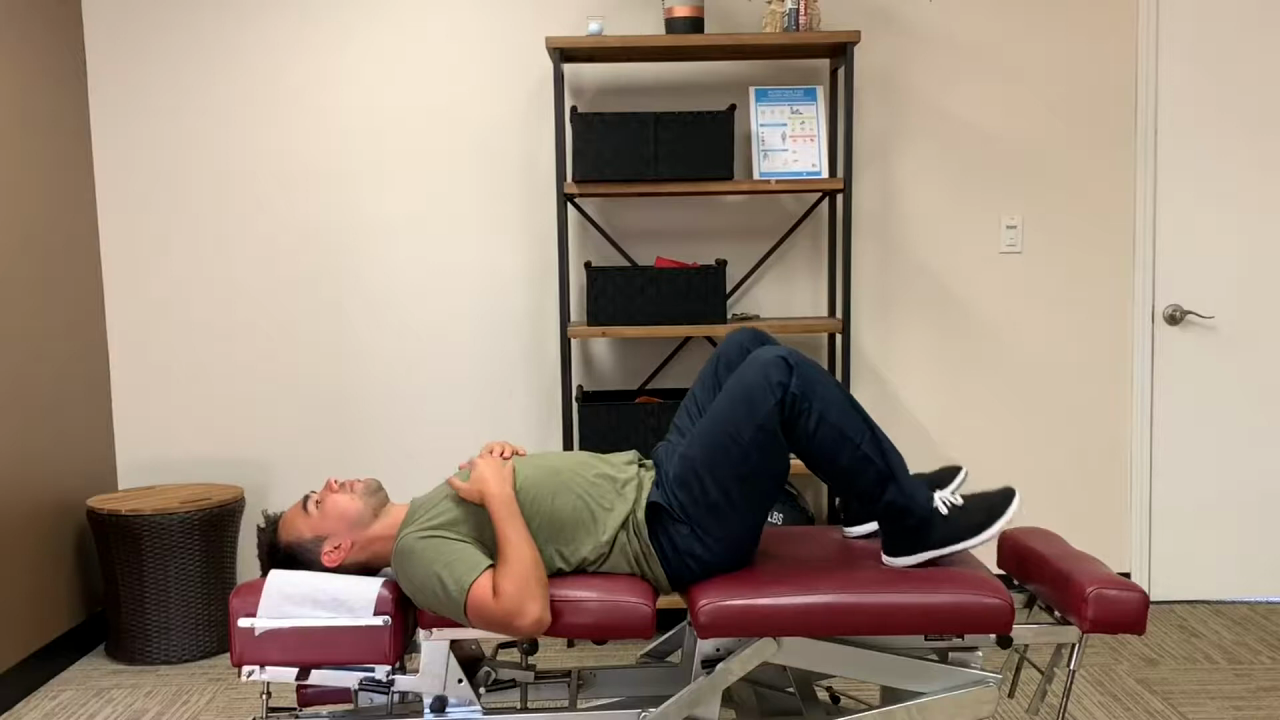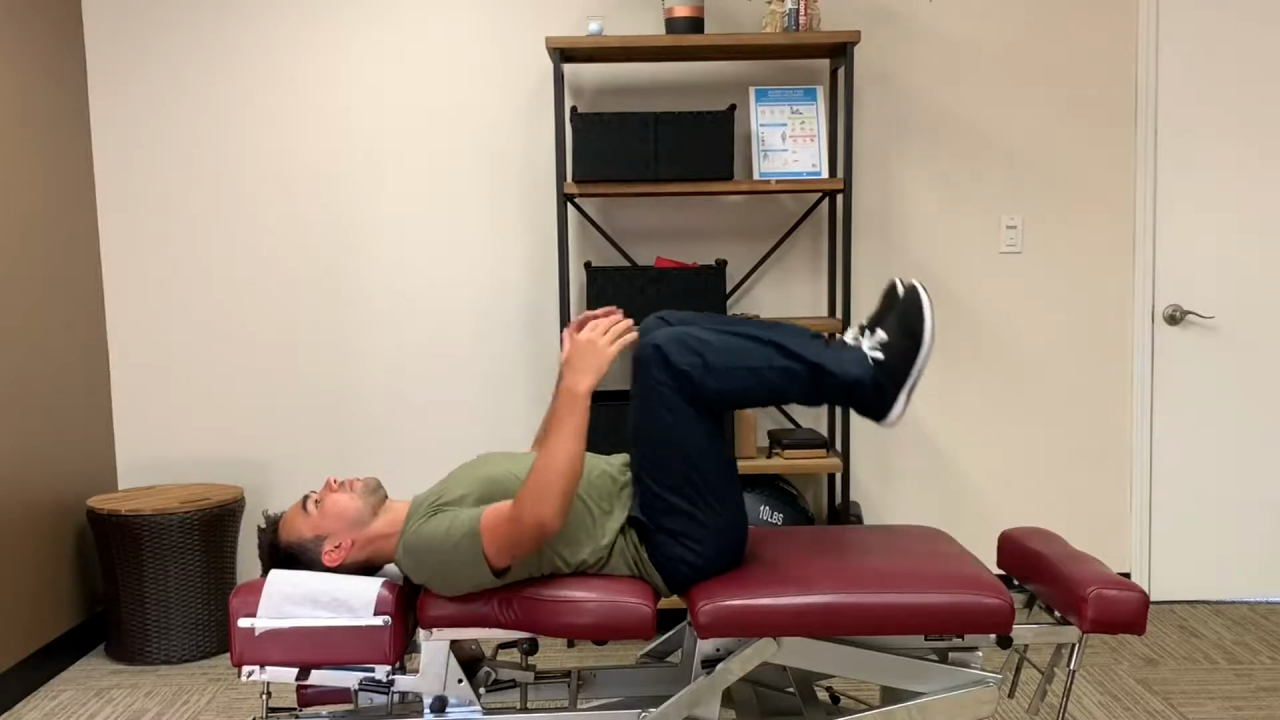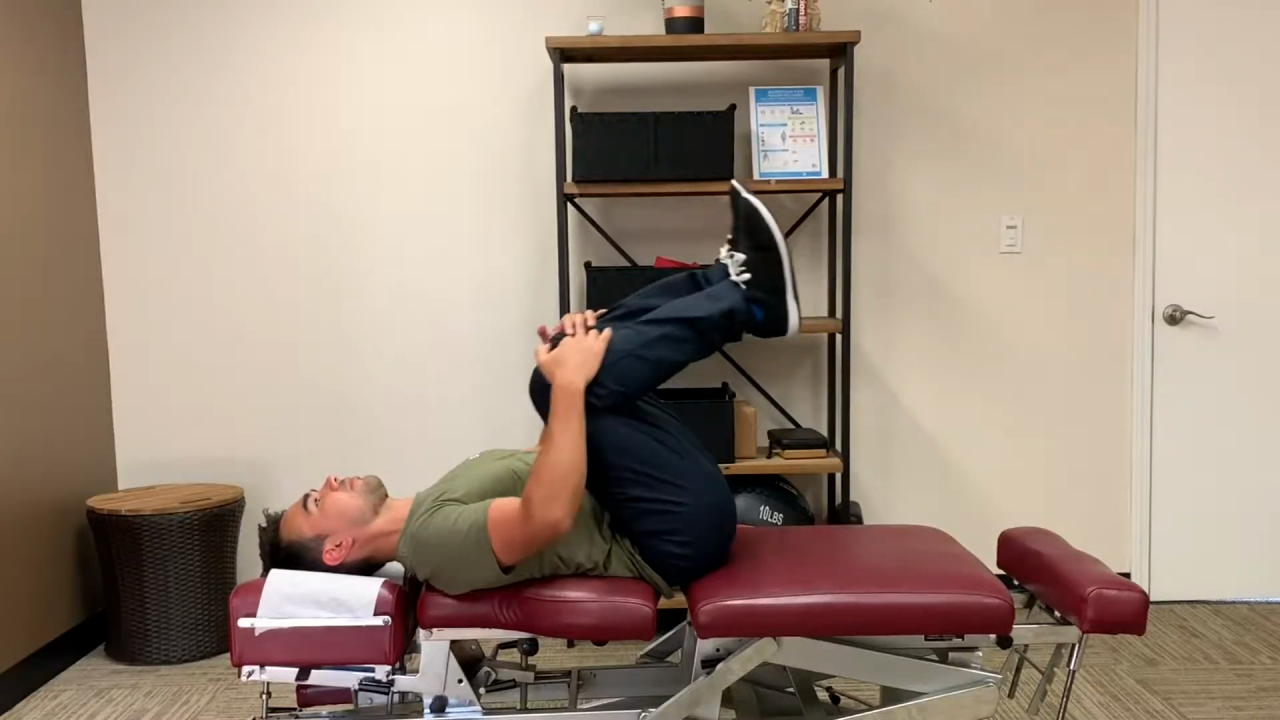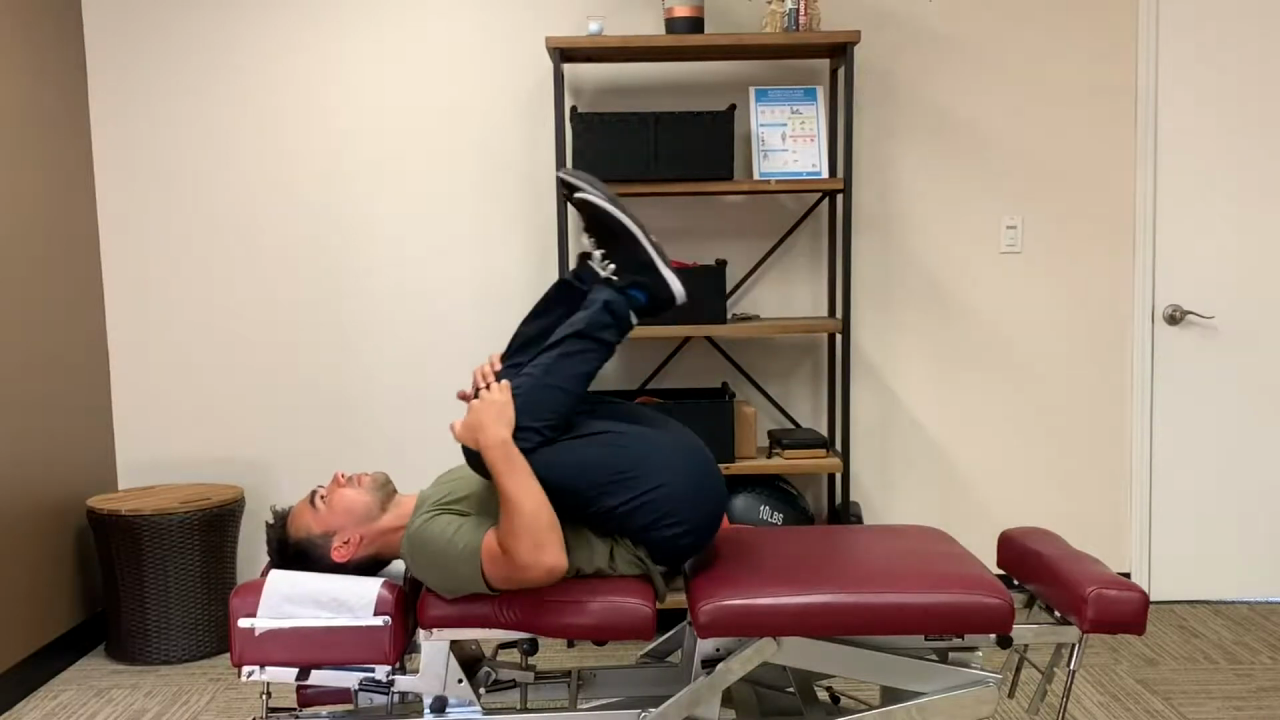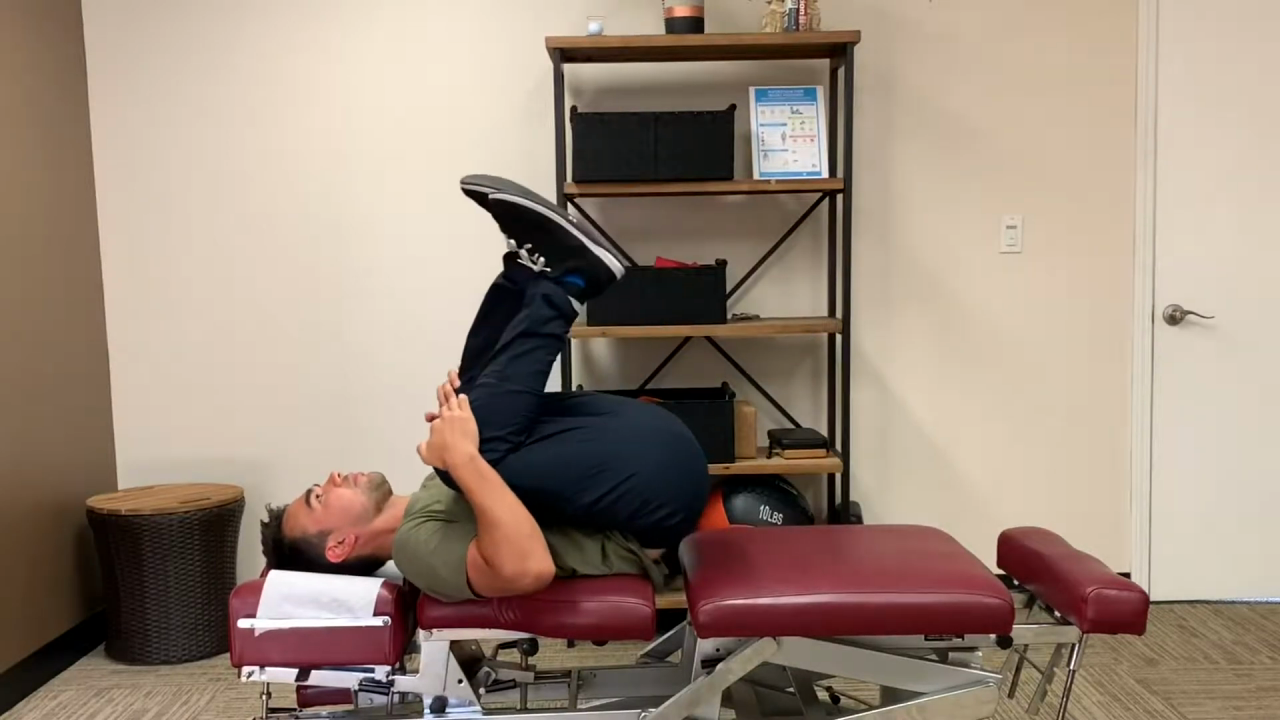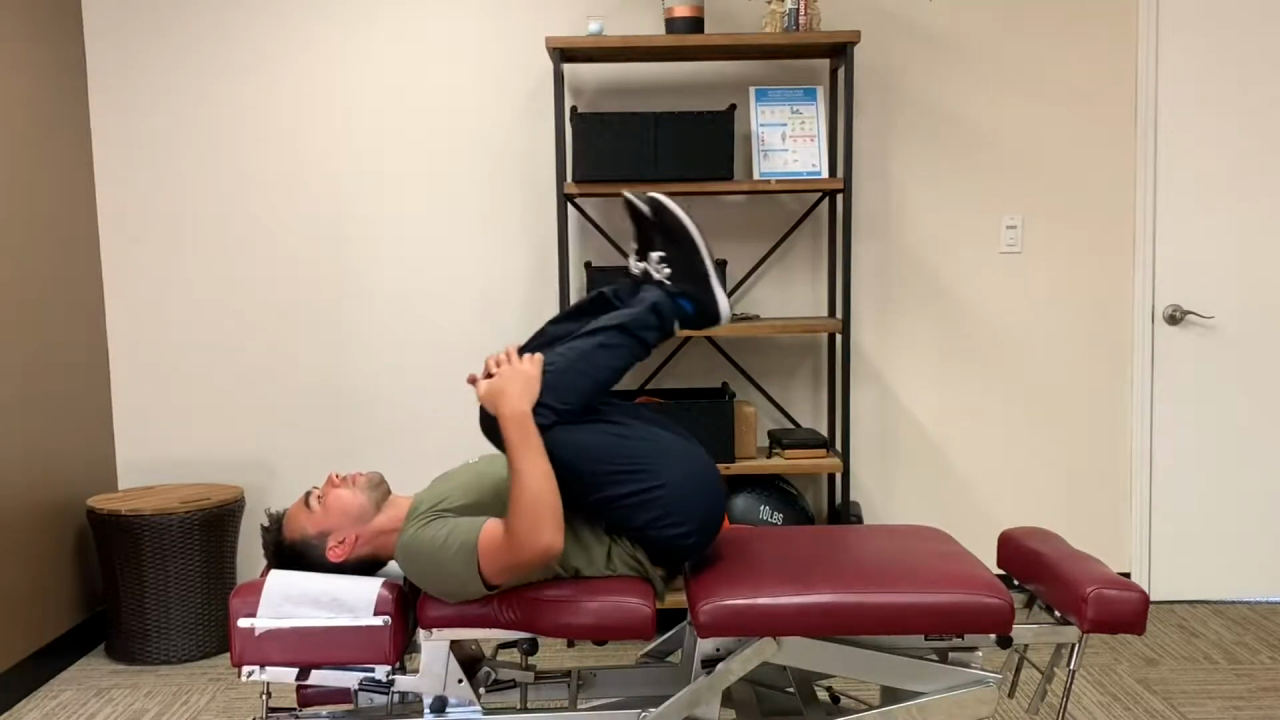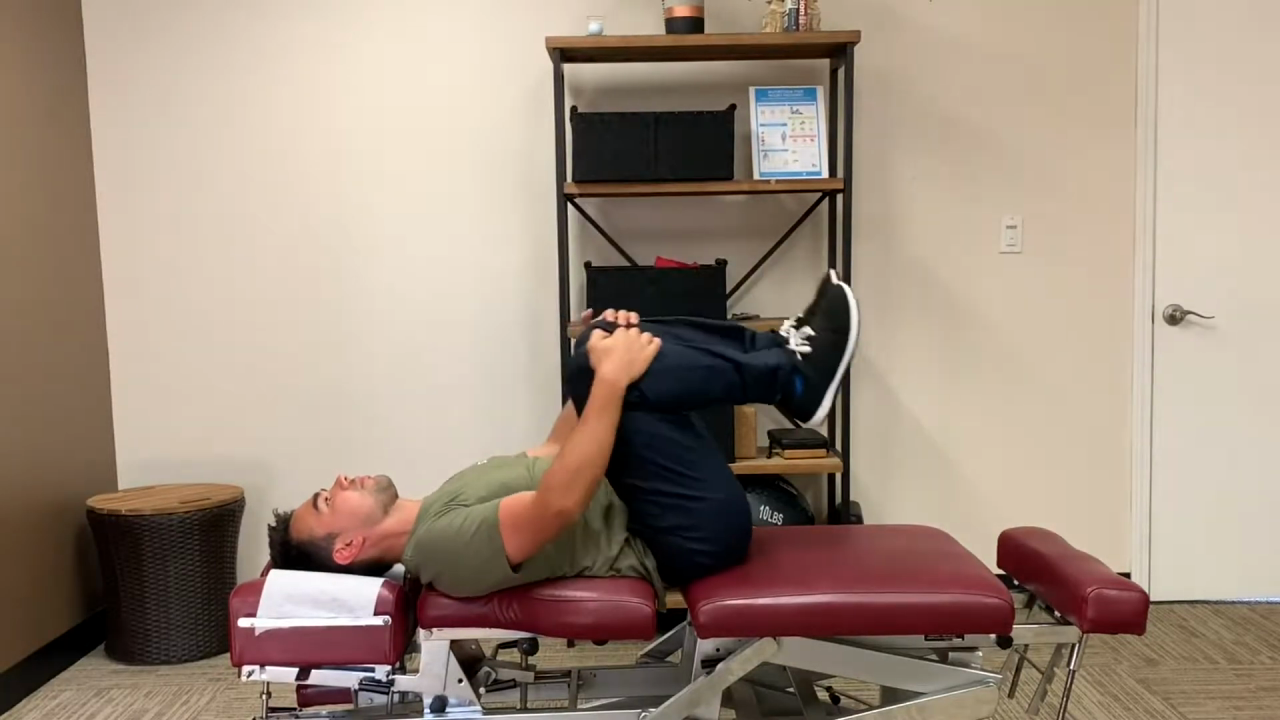
dt=0.5s
person 1, frame 1
left shoulder: (431, 513)
right shoulder: (419, 555)
right elbow: (526, 612)
left wrist: (494, 471)
right wrist: (498, 495)
left hip: (648, 482)
right hip: (676, 535)
left knee: (747, 346)
right knee: (777, 373)
left ankle: (883, 497)
right ankle: (913, 520)
person 1, frame 2
left shoulder: (436, 508)
right shoulder: (429, 547)
left elbow: (539, 463)
right elbow: (540, 519)
left wrist: (570, 378)
right wrist: (577, 384)
left hip: (632, 494)
right hip: (681, 547)
left knee: (659, 334)
right knee: (667, 356)
left ankle: (850, 360)
right ankle: (866, 375)
person 1, frame 3
left shoulder: (433, 509)
right shoulder: (433, 542)
left elbow: (545, 454)
right elbow: (549, 515)
left wrist: (572, 358)
right wrist: (571, 381)
left hip: (675, 514)
right hip: (680, 530)
left knee: (573, 362)
right knee: (558, 383)
left ankle: (732, 285)
right ankle: (745, 300)
person 1, frame 4
left shoulder: (436, 509)
right shoulder: (431, 542)
right elbow: (542, 558)
left wrist: (503, 392)
right wrist: (494, 439)
right hip: (674, 502)
left knee: (515, 387)
left ankle: (619, 281)
right ankle: (620, 288)
person 1, frame 5
left shoulder: (428, 511)
right shoulder: (421, 547)
right elbow: (528, 567)
left wrist: (465, 423)
right wrist: (462, 458)
left ankle: (548, 276)
right ankle: (557, 285)
person 1, frame 6
left shoulder: (428, 512)
right shoulder: (424, 548)
right elbow: (540, 540)
left wrist: (514, 396)
right wrist: (515, 412)
left hip: (667, 486)
right hip: (674, 509)
left knee: (529, 377)
right knee: (520, 402)
left ankle: (657, 288)
right ankle: (672, 298)
person 1, frame 7
left shoulder: (449, 508)
right shoulder: (441, 545)
left elbow: (556, 450)
right elbow: (562, 505)
left wrist: (606, 366)
right wrist: (611, 379)
right hip: (695, 533)
left knee: (607, 347)
right knee: (595, 370)
left ankle: (783, 355)
right ankle: (792, 373)
